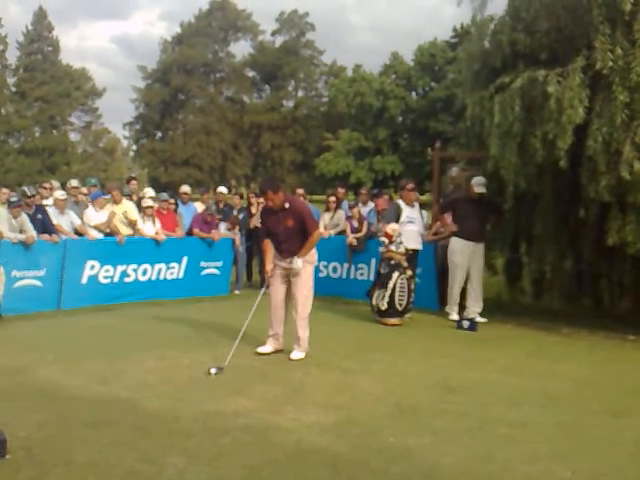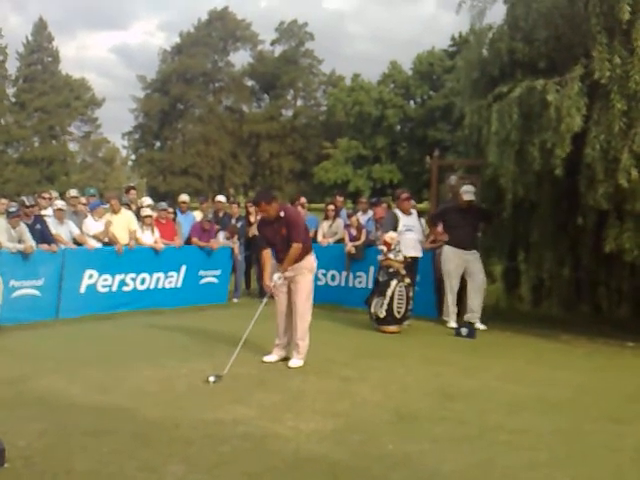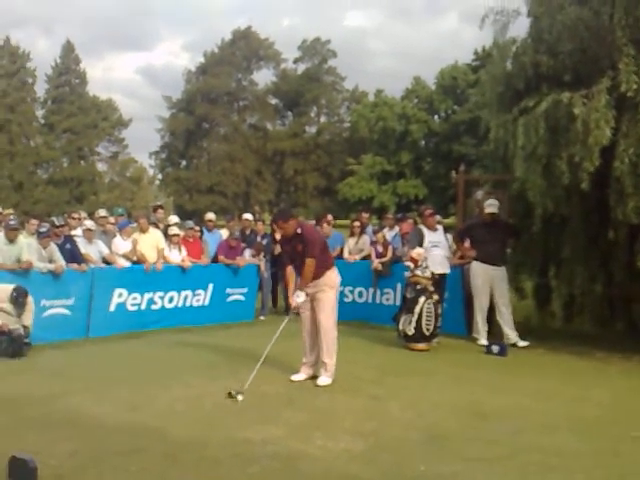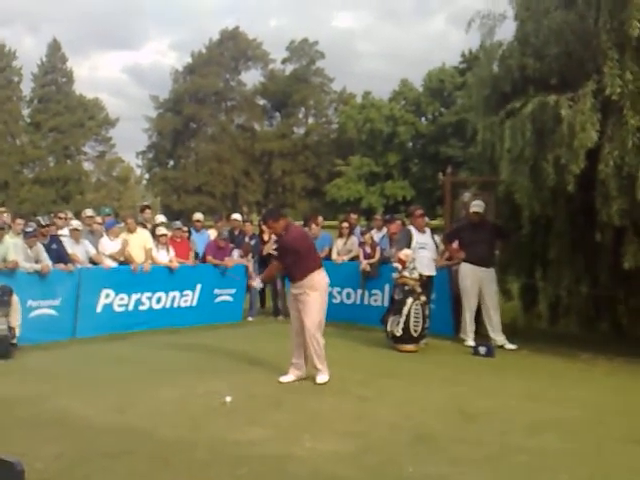
dt=0.3s
person 1, frame 1
left shoulder: (299, 207)
right shoulder: (266, 213)
left elbow: (315, 235)
right elbow: (267, 239)
left wrist: (299, 258)
right wrist: (268, 263)
left hip: (303, 257)
right hip: (280, 257)
left knee: (301, 301)
right knee: (276, 299)
left ankle: (301, 346)
right ankle: (274, 341)
person 1, frame 2
left shoulder: (292, 216)
right shoulder: (263, 224)
left elbow: (297, 247)
right elbow: (266, 251)
left wrist: (280, 272)
right wrist: (266, 277)
left hip: (302, 264)
right hip: (281, 265)
left knee: (300, 309)
right knee: (282, 309)
left ankle: (299, 353)
right ankle: (281, 349)
person 1, frame 3
left shoulder: (309, 233)
right shoulder: (285, 241)
left elbow: (310, 264)
right elbow: (289, 268)
left wrist: (300, 291)
right wrist: (291, 294)
left hip: (325, 280)
right hip: (305, 283)
left knee: (326, 325)
right knee: (308, 327)
left ankle: (327, 371)
right ankle: (309, 367)
person 1, frame 4
left shoulder: (291, 237)
right shoulder: (285, 235)
left elbow: (277, 266)
right elbow: (279, 263)
left wrist: (261, 279)
right wrist: (264, 278)
left hip: (313, 282)
right hip: (296, 283)
left knee: (311, 327)
right knee: (297, 329)
left ankle: (321, 369)
right ankle: (297, 369)
person 2, frame 1
left shoulder: (487, 203)
right shoulder: (457, 200)
left elbow: (499, 214)
right elbow: (439, 210)
left wrist: (486, 225)
right wrist: (448, 225)
left hip: (478, 244)
right hip: (459, 242)
left knee: (476, 279)
right knee: (457, 277)
left ankle: (473, 312)
right ankle: (452, 310)
person 2, frame 2
left shoulder: (477, 211)
right shoulder: (447, 210)
left elbow: (489, 220)
right elbow: (431, 221)
left wrist: (477, 232)
left hip: (471, 252)
right hip: (452, 250)
left knee: (479, 282)
right knee: (451, 286)
left ankle: (474, 317)
right ankle: (450, 318)
person 2, frame 3
left shoulder: (504, 226)
right shoulder: (474, 225)
left elbow: (516, 235)
right elbow: (458, 237)
left wrist: (506, 248)
left hip: (499, 267)
right hip: (480, 267)
left knee: (504, 302)
right knee: (480, 303)
left ankle: (512, 337)
right ankle: (481, 336)
person 2, frame 4
left shoulder: (492, 227)
right shoulder: (462, 227)
left elbow: (503, 237)
right elbow: (446, 239)
left wrist: (494, 250)
right wrist: (456, 253)
left hip: (488, 269)
right hip: (469, 268)
left knee: (492, 304)
right knee: (469, 303)
left ankle: (499, 339)
right ankle: (468, 337)
